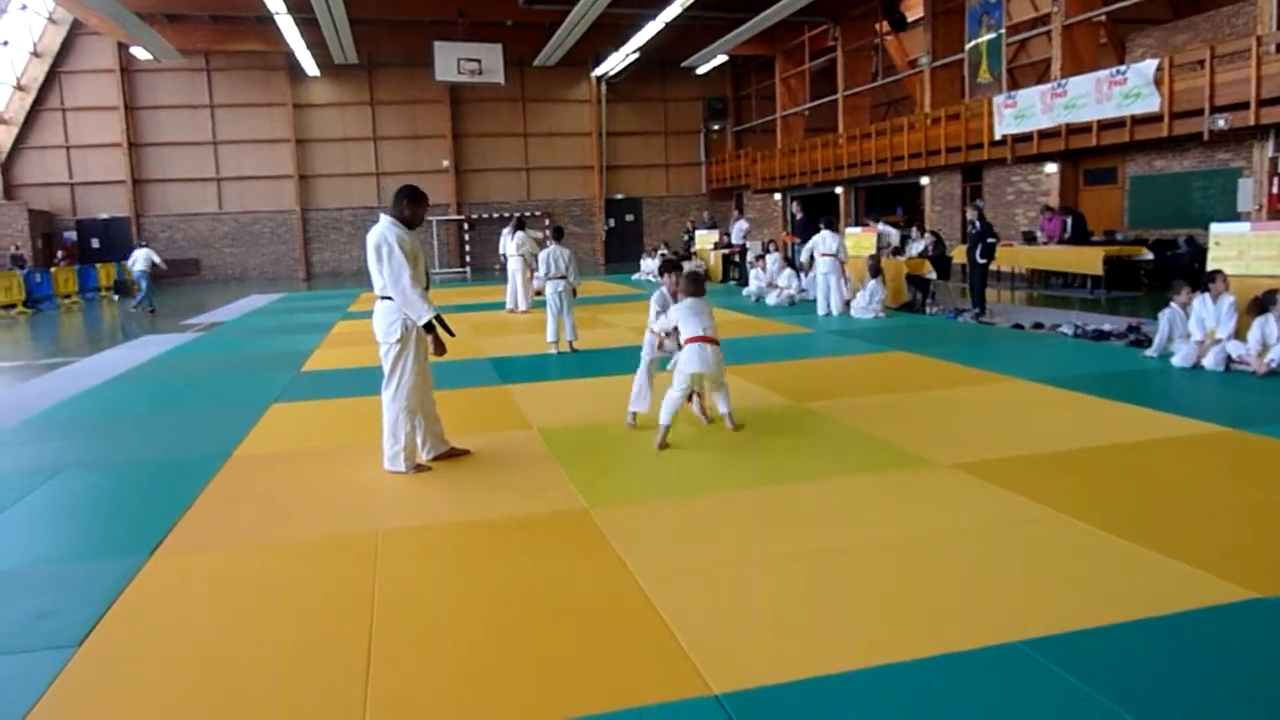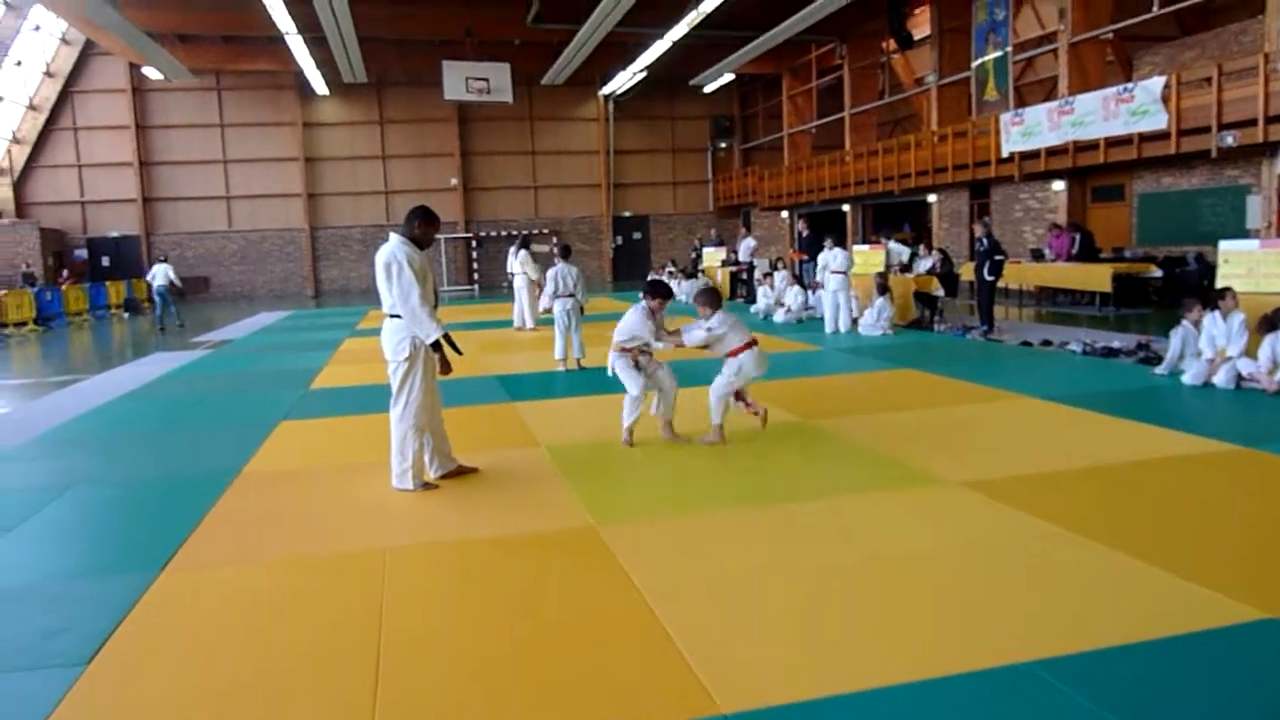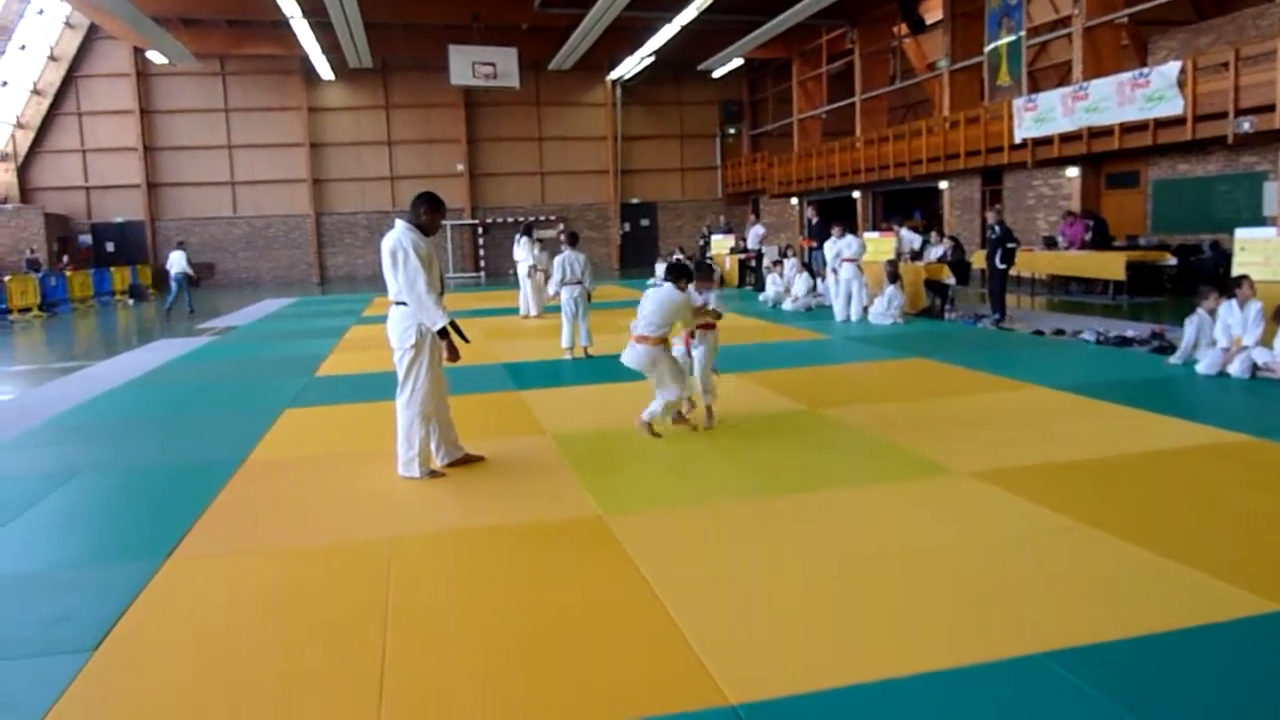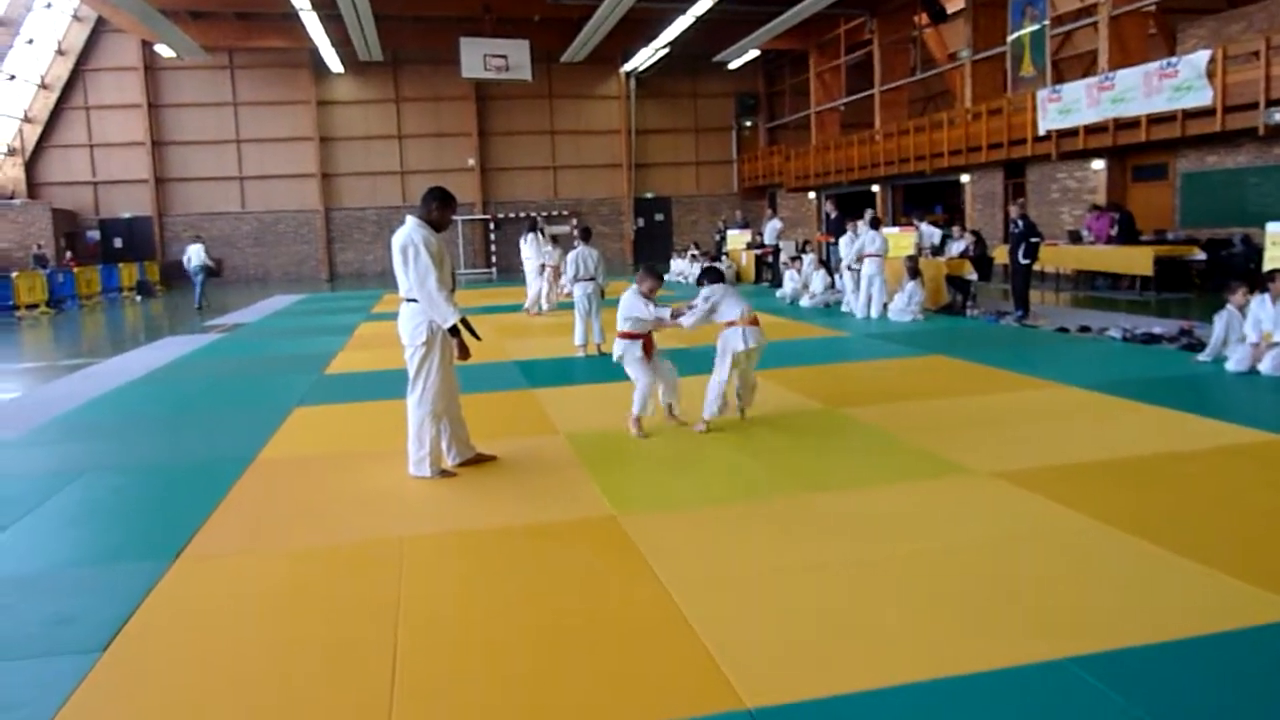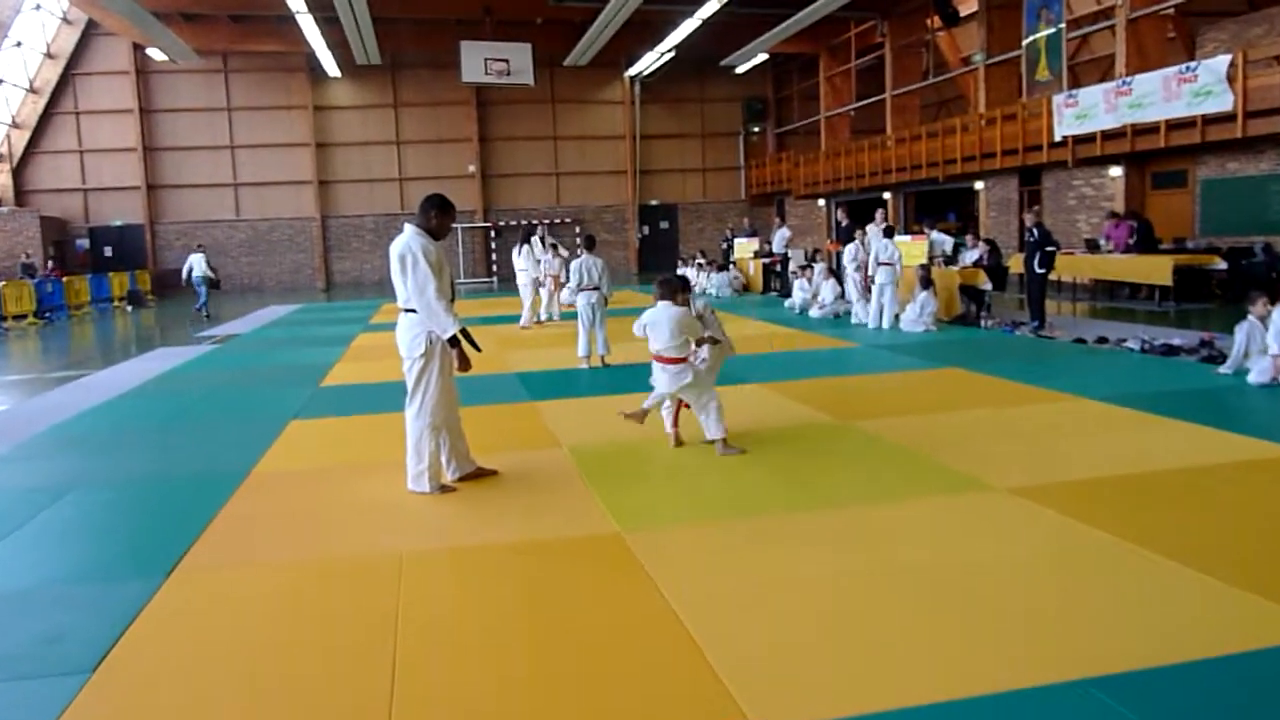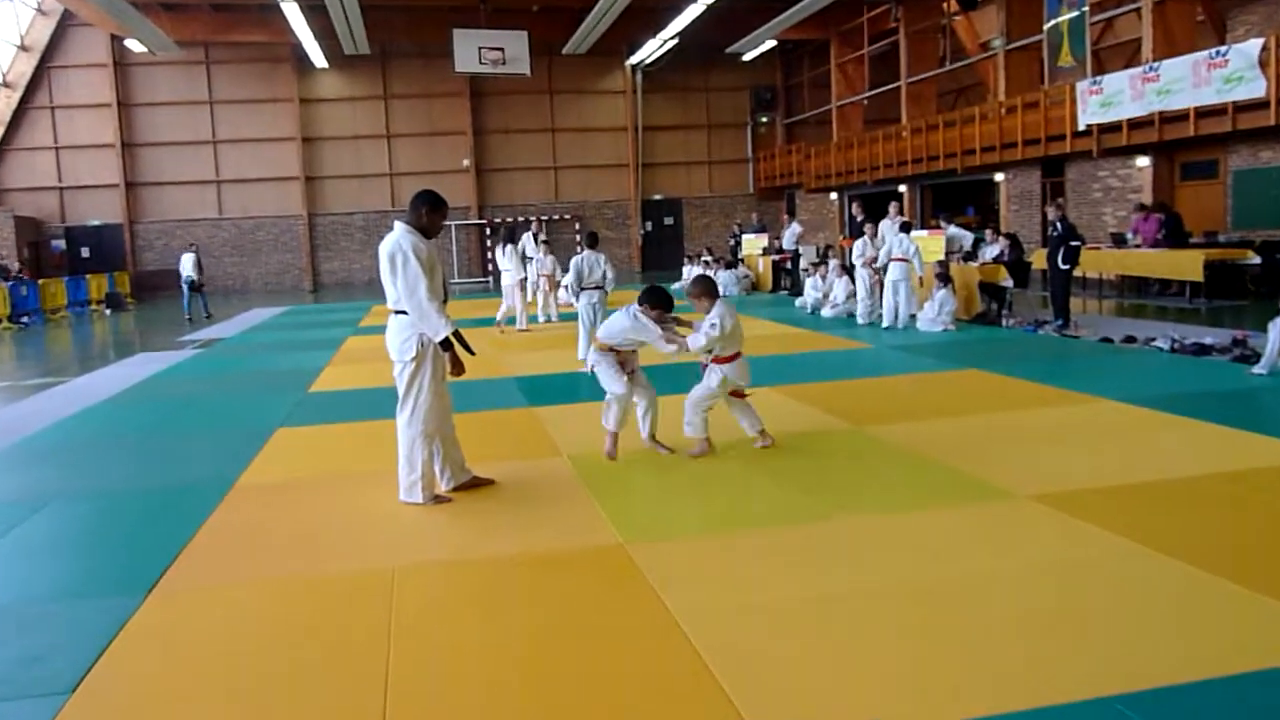
dt=0.3s
person 1, frame 1
left shoulder: (394, 233)
right shoulder: (389, 235)
right elbow: (405, 287)
left wrist: (429, 321)
right wrist: (432, 330)
left hip: (406, 317)
right hip: (399, 319)
left knee: (420, 386)
right knee: (402, 390)
left ankle: (435, 447)
right ankle: (399, 459)
person 1, frame 2
left shoulder: (403, 251)
right shoulder: (399, 253)
right elbow: (414, 305)
left wrist: (435, 341)
right wrist: (439, 348)
left hip: (415, 335)
right hip: (407, 337)
left knee: (428, 405)
right knee: (409, 408)
left ankle: (443, 465)
right ankle: (407, 476)
person 1, frame 3
left shoulder: (408, 238)
right shoulder: (406, 241)
right elbow: (420, 292)
left wrist: (442, 330)
right wrist: (446, 336)
left hip: (420, 322)
right hip: (414, 324)
left knee: (434, 393)
right knee: (416, 396)
left ankle: (449, 453)
right ankle: (413, 465)
person 1, frame 4
left shoulder: (419, 234)
right shoulder: (416, 237)
right elbow: (431, 289)
left wrist: (452, 327)
right wrist: (456, 333)
left hip: (431, 320)
right hip: (425, 322)
left knee: (445, 391)
right knee: (427, 394)
left ankle: (460, 453)
right ankle: (424, 464)
person 1, frame 5
left shoulder: (417, 242)
right shoulder: (415, 245)
right elbow: (430, 299)
left wrist: (452, 338)
right wrist: (456, 343)
left hip: (429, 330)
right hip: (424, 333)
left knee: (445, 404)
right knee: (426, 407)
left ankle: (460, 467)
right ankle: (423, 479)
person 1, frame 6
left shoulder: (408, 241)
right shoulder: (405, 244)
right elbow: (421, 300)
left wrist: (445, 341)
right wrist: (449, 347)
left hip: (421, 334)
right hip: (415, 336)
left knee: (438, 410)
right knee: (418, 414)
left ankle: (455, 476)
right ankle: (416, 489)
